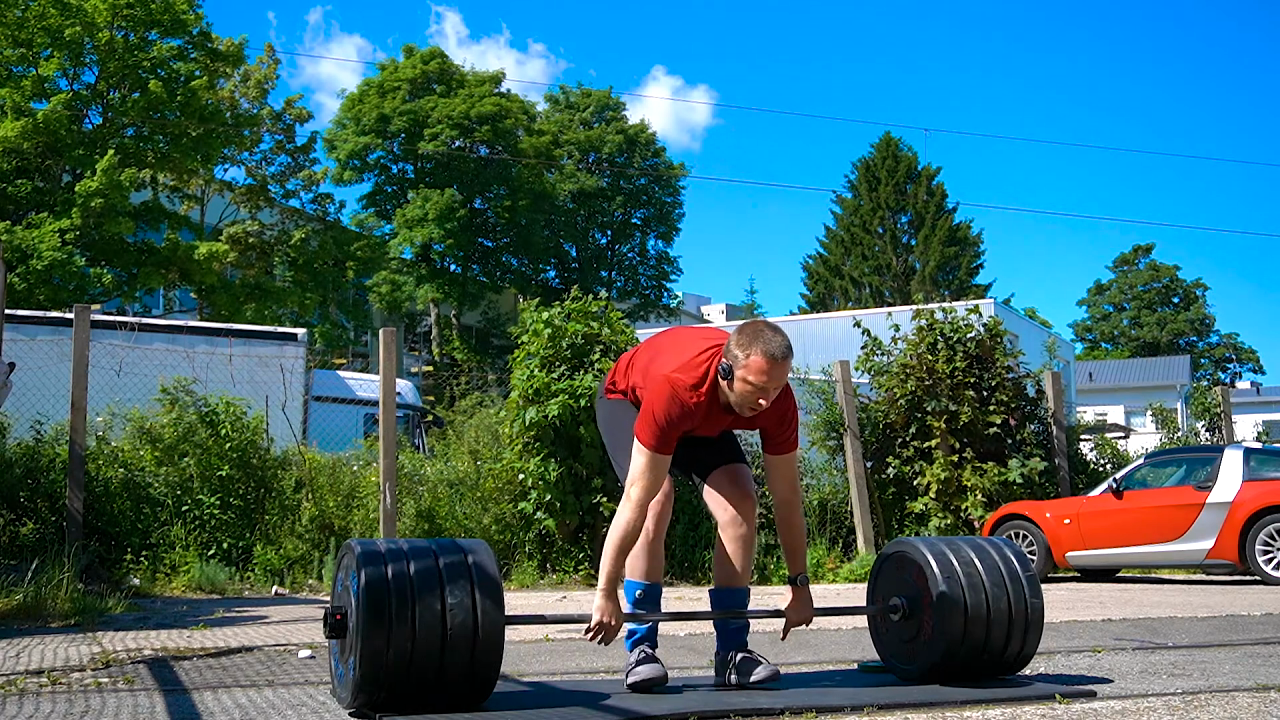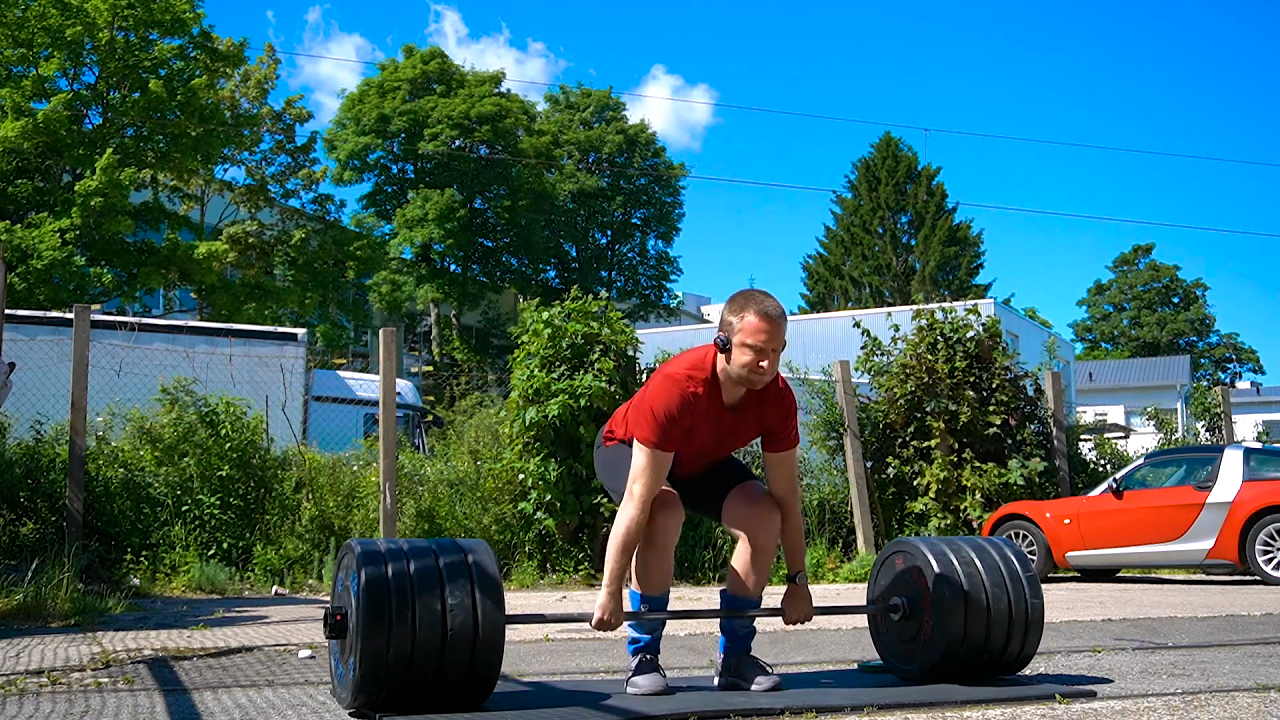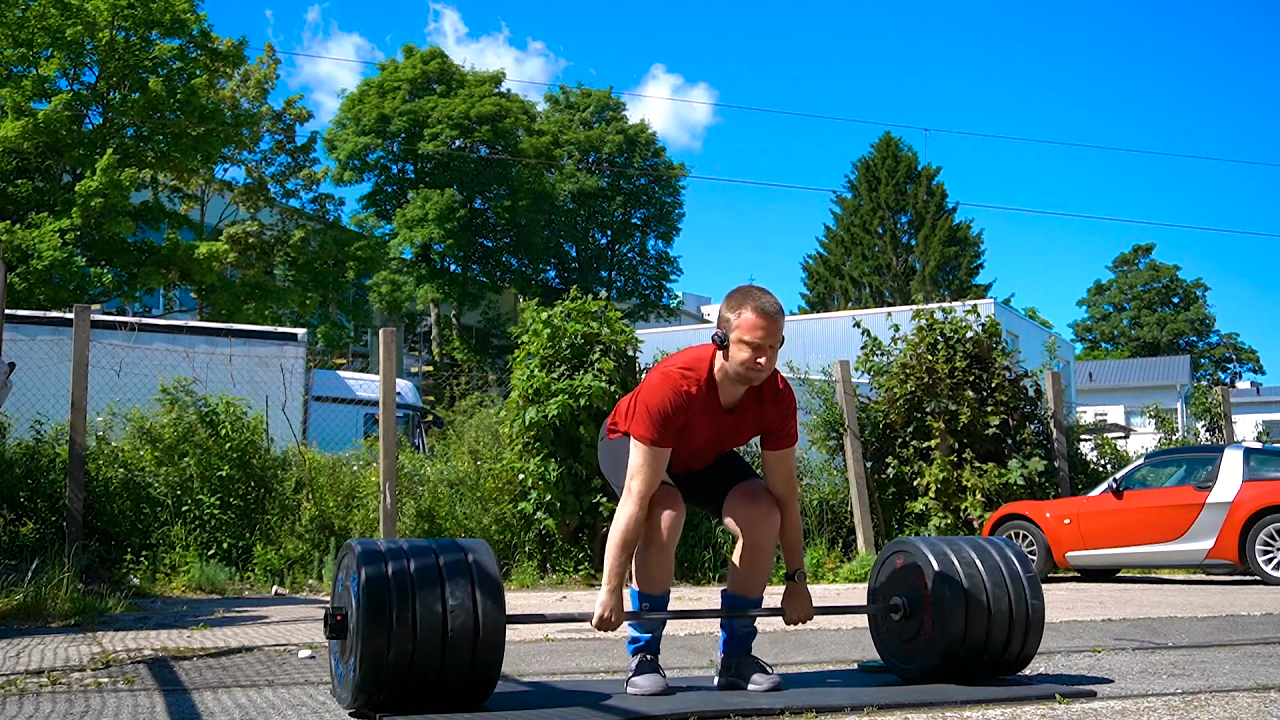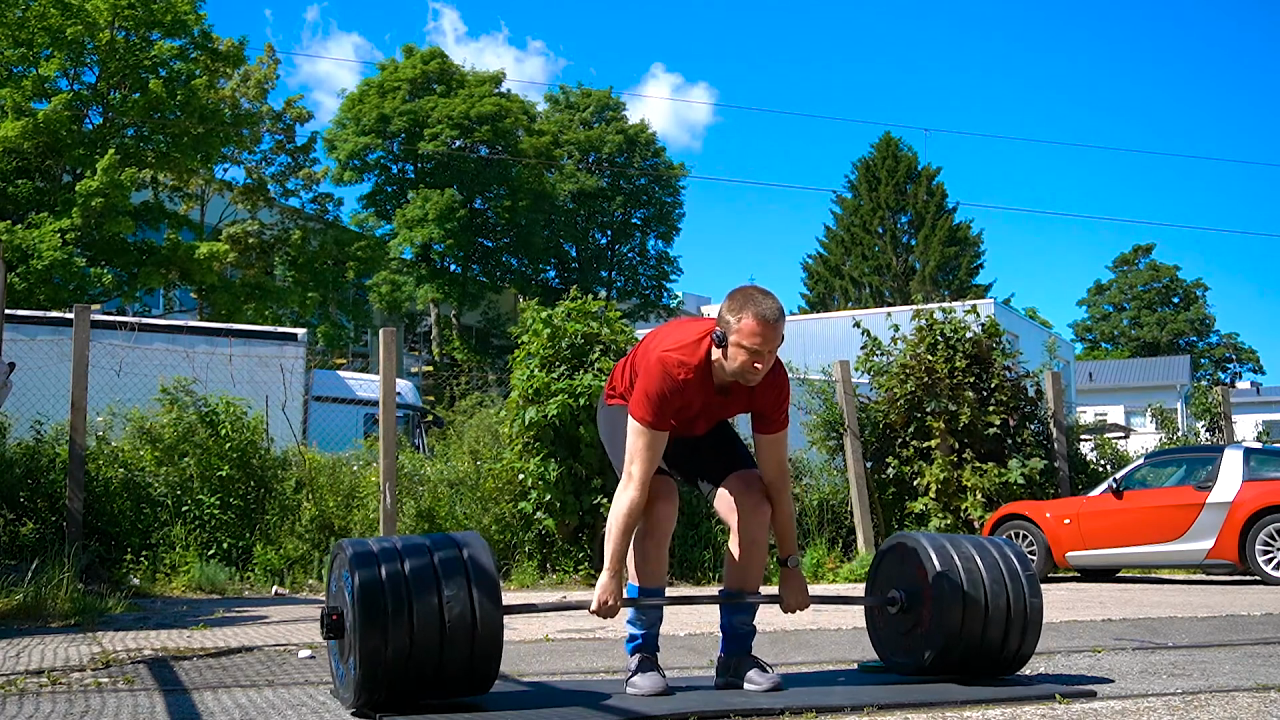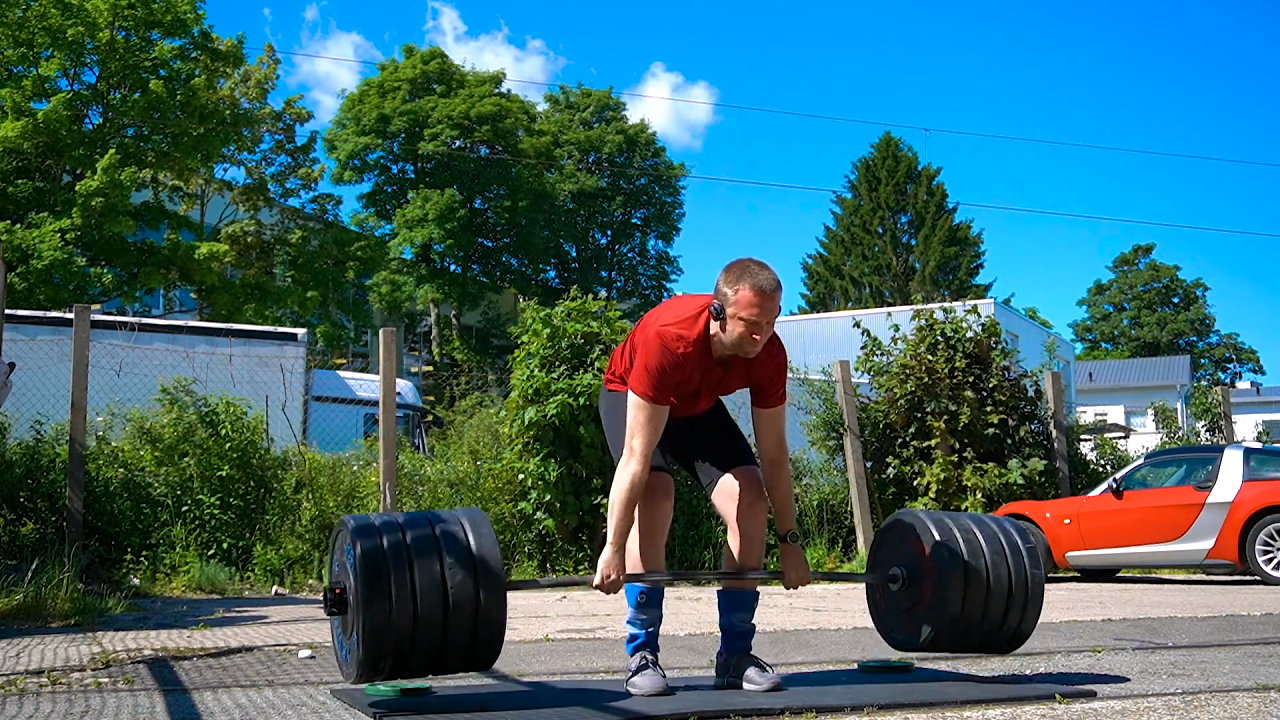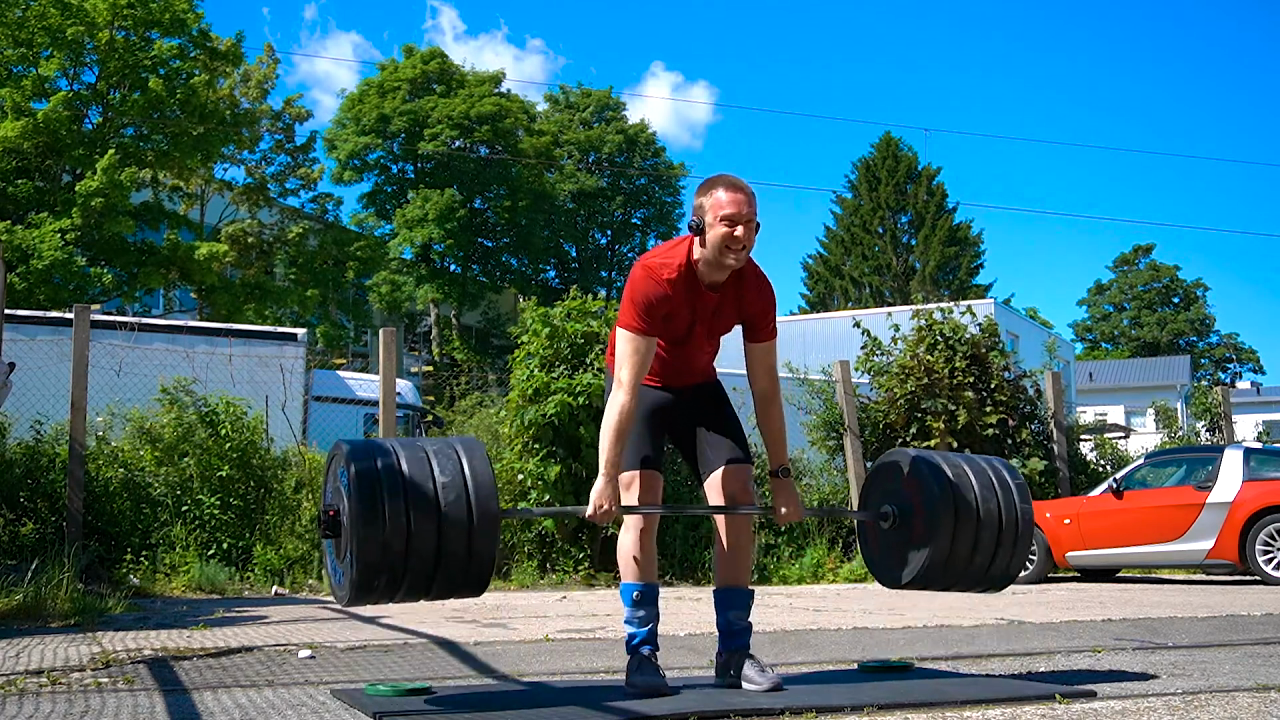
dt=0.5s
person 1, frame 1
left shoulder: (777, 400)
right shoulder: (674, 388)
left elbow: (787, 496)
right elbow: (636, 497)
left wrist: (799, 583)
right wrist: (606, 593)
left hip: (703, 420)
right hip: (628, 399)
left knee: (739, 506)
right knee: (657, 500)
left ankle: (732, 651)
right ankle: (641, 648)
person 1, frame 2
left shoulder: (777, 397)
right shoulder: (676, 387)
left elbow: (786, 496)
right elbow: (639, 499)
left wrist: (797, 581)
right wrist: (610, 592)
left hip: (700, 460)
right hip: (625, 447)
left knee: (764, 516)
right knee: (665, 511)
left ankle: (734, 655)
right ankle: (643, 655)
person 1, frame 3
left shoulder: (777, 396)
right shoulder: (671, 385)
left elbow: (785, 495)
right elbow: (636, 498)
left wrist: (796, 581)
right wrist: (610, 591)
left hip: (704, 454)
right hip: (630, 441)
left knee: (762, 517)
right knee: (665, 515)
left ankle: (735, 655)
right ankle: (643, 655)
person 1, frame 4
left shoulder: (771, 380)
right shoulder: (668, 366)
left elbow: (776, 478)
right elbow: (636, 481)
left wrist: (791, 566)
right wrist: (610, 573)
left hip: (702, 422)
right hip: (629, 409)
left knee: (754, 510)
right knee: (659, 505)
left ankle: (735, 654)
right ankle: (642, 655)
person 1, frame 5
left shoulder: (769, 354)
right shoulder: (667, 341)
left elbow: (774, 453)
right elbow: (637, 458)
left wrist: (790, 541)
right wrist: (614, 547)
left hip: (699, 407)
right hip: (629, 396)
left knee: (750, 504)
right knee: (654, 502)
left ankle: (735, 654)
right ankle: (642, 655)
person 1, frame 6
left shoulder: (755, 287)
right shoulder: (655, 275)
left elbow: (766, 388)
right elbow: (628, 386)
left wrist: (782, 475)
right wrist: (606, 477)
left hip: (699, 386)
right hip: (642, 384)
left knee: (739, 500)
right knee: (640, 501)
left ankle: (734, 653)
right ankle: (641, 653)
